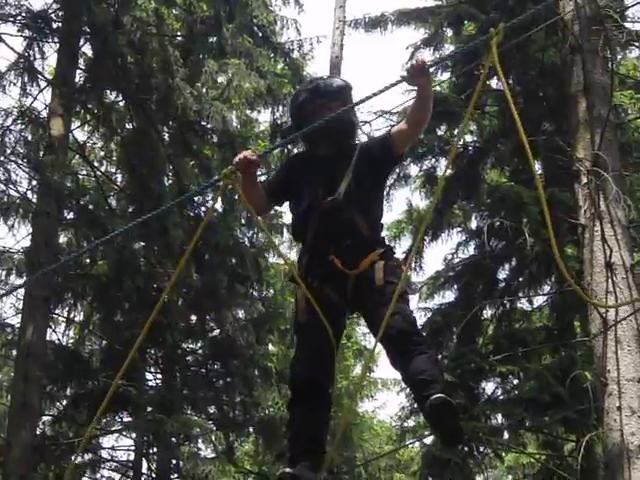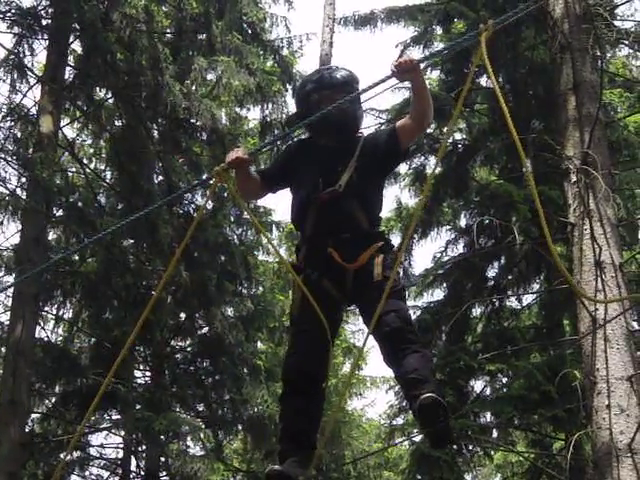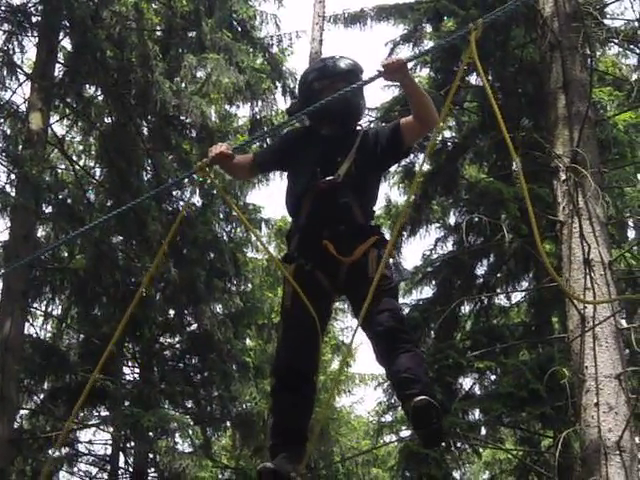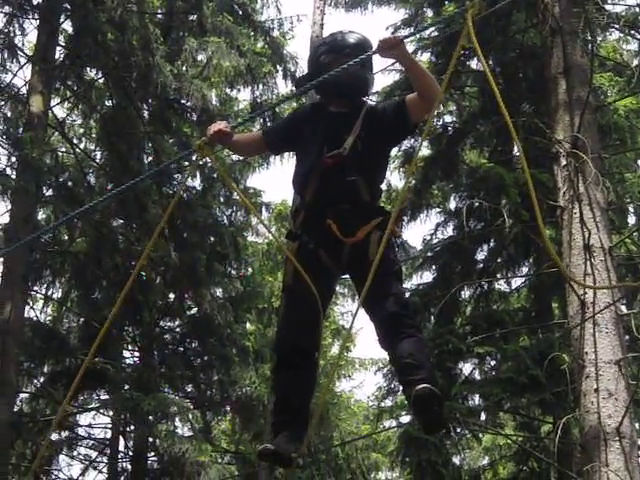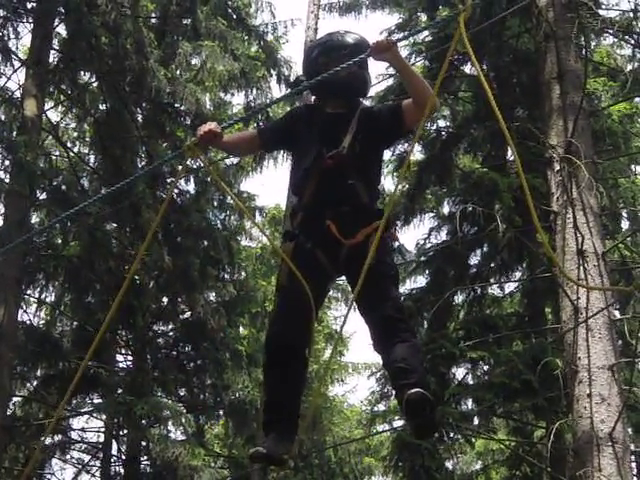
dt=1s
person 1, frame 1
left shoulder: (369, 154)
right shoulder: (299, 166)
left elbow: (413, 126)
right elbow: (259, 206)
left wrist: (424, 88)
right wrist: (248, 175)
left hip: (372, 267)
right hip: (319, 276)
left knee: (402, 333)
right knee: (310, 368)
person 1, frame 2
left shoulder: (372, 146)
right shoulder: (300, 154)
left elbow: (419, 120)
right elbow: (255, 190)
left wrist: (416, 80)
right wrist: (242, 169)
left hip: (370, 260)
right hip: (317, 267)
left knee: (396, 329)
right knee: (304, 360)
person 1, frame 3
left shoulder: (372, 141)
right shoulder: (298, 142)
left elbow: (426, 122)
right elbow: (248, 167)
left wrist: (405, 80)
right wrist: (226, 159)
left hip: (362, 254)
right hip: (309, 259)
left knee: (389, 328)
right knee: (295, 354)
person 1, frame 4
left shoulder: (379, 117)
right shoulder: (306, 119)
left elbow: (430, 99)
right elbow: (257, 143)
left wrist: (403, 57)
right wrist: (226, 137)
left hip: (367, 235)
right hip: (313, 238)
left knee: (393, 312)
right knee: (296, 334)
right ankle: (287, 433)
person 1, frame 5
left shoulder: (374, 119)
right shoulder: (301, 120)
left elbow: (425, 104)
right elbow: (250, 142)
left wrist: (396, 60)
right wrist: (217, 138)
left hip: (363, 235)
right hip: (309, 238)
left knee: (388, 316)
right knee: (287, 334)
right ankle: (278, 434)
